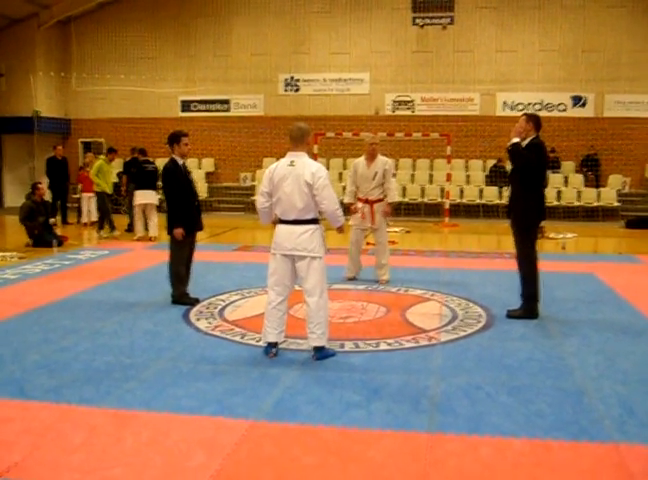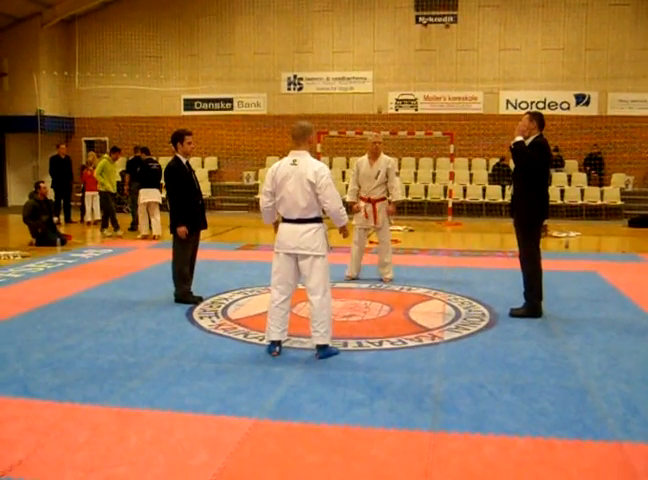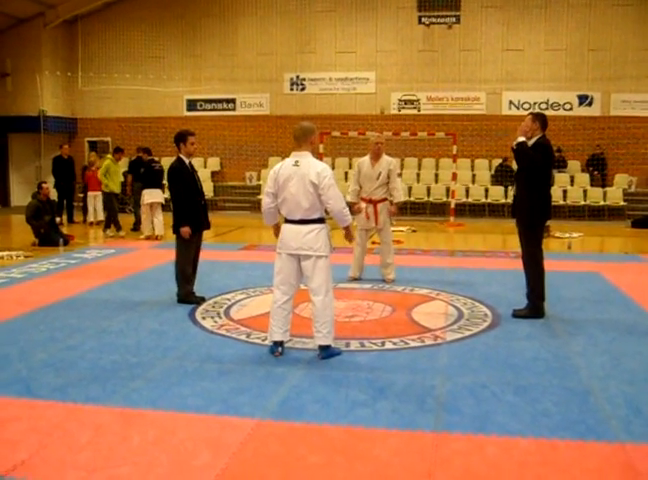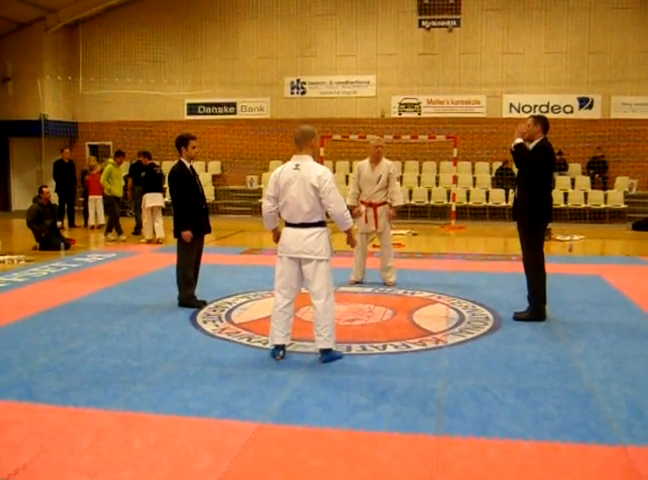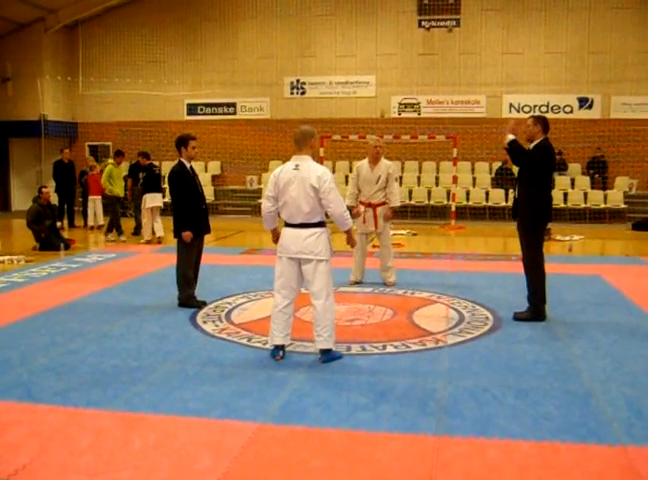
dt=0.1s
person 1, frame 1
left shoulder: (273, 169)
right shoulder: (315, 169)
left elbow: (262, 203)
right elbow: (329, 205)
right wrist: (339, 224)
left hip: (283, 234)
right hip: (308, 235)
left knee: (277, 290)
right knee: (315, 292)
left ankle: (271, 343)
right ankle: (318, 346)
person 1, frame 2
left shoulder: (276, 168)
right shoulder: (318, 168)
left elbow: (266, 203)
right elbow: (332, 203)
left wrist: (274, 222)
right wrist: (343, 226)
left hip: (286, 233)
right hip: (311, 234)
left knee: (280, 289)
right knee: (318, 291)
left ankle: (275, 341)
right ankle: (322, 344)
person 1, frame 3
left shoulder: (278, 169)
right shoulder: (320, 169)
left elbow: (267, 204)
right elbow: (335, 204)
left wrist: (275, 226)
right wrist: (347, 227)
left hip: (288, 234)
right hip: (314, 234)
left knee: (282, 289)
right knee: (320, 291)
left ankle: (277, 342)
right ankle: (324, 345)
person 1, frame 4
left shoulder: (279, 172)
right shoulder: (321, 172)
left elbow: (268, 207)
right elbow: (336, 207)
left wrist: (274, 230)
right wrist: (349, 232)
left hip: (289, 237)
right hip: (315, 238)
left knee: (284, 293)
right knee: (321, 295)
left ankle: (278, 345)
right ankle: (325, 348)
person 1, frame 5
left shoulder: (279, 172)
right shoulder: (321, 172)
left elbow: (268, 208)
right elbow: (336, 207)
left wrist: (273, 231)
right wrist: (349, 233)
left hip: (288, 237)
right hip: (314, 238)
left knee: (283, 294)
right knee: (321, 295)
left ankle: (278, 346)
right ankle: (325, 348)
person 2, frame 1
left shoulder: (536, 146)
right shoulder: (530, 146)
left elbow: (522, 164)
right elbow: (517, 163)
left wrist: (515, 140)
right wrist: (514, 143)
left hip: (528, 210)
right hip: (523, 209)
left knee: (526, 258)
right knee: (525, 257)
left ankle: (530, 307)
right ankle: (529, 304)
person 2, frame 2
left shoulder: (539, 145)
right shoulder: (533, 145)
left elbow: (525, 162)
right elbow: (520, 162)
left wrist: (519, 139)
right wrist: (517, 142)
left hip: (531, 209)
right hip: (527, 207)
left knee: (530, 256)
right knee: (528, 256)
left ankle: (533, 306)
right ankle: (532, 303)
person 2, frame 3
left shoulder: (542, 146)
right shoulder: (536, 145)
left elbow: (527, 163)
right elbow: (523, 162)
left wrist: (521, 139)
right wrist: (519, 143)
left hip: (533, 209)
right hip: (529, 208)
left knee: (532, 257)
right knee: (531, 257)
left ankle: (536, 306)
right ankle: (534, 304)
person 2, frame 4
left shoulder: (543, 149)
right shoulder: (538, 148)
left elbow: (526, 163)
right elbow: (523, 164)
left wrist: (518, 140)
right wrist: (517, 143)
left hip: (534, 212)
right hip: (530, 210)
left knee: (533, 260)
right knee: (532, 260)
left ankle: (537, 309)
right ankle: (536, 306)
person 2, frame 5
left shoulder: (544, 148)
right shoulder: (538, 148)
left elbow: (523, 161)
right elbow: (521, 161)
left wrist: (511, 137)
right wrist: (511, 141)
left hip: (534, 212)
right hip: (530, 210)
left knee: (533, 260)
right knee: (532, 260)
left ankle: (537, 309)
right ankle: (536, 307)
person 3, frame 1
left shoulder: (182, 167)
right shoulder: (170, 169)
right elbow: (171, 200)
left wrist: (195, 220)
right wrist: (176, 225)
left hip: (189, 222)
right hip: (180, 223)
left knee: (186, 260)
right knee: (178, 260)
left ankle: (182, 292)
right ankle: (178, 294)
person 3, frame 2
left shoulder: (186, 165)
right shoulder: (173, 168)
right elbow: (174, 199)
left wrist: (199, 218)
right wrist: (179, 224)
left hip: (193, 220)
right hip: (183, 222)
left knee: (190, 259)
right knee: (182, 259)
left ankle: (186, 291)
right ankle: (182, 293)
person 3, frame 3
left shoulder: (189, 166)
right shoulder: (176, 168)
right elbow: (178, 199)
left wrist: (202, 219)
right wrist: (183, 224)
left hip: (195, 221)
right hip: (186, 222)
left knee: (193, 259)
right knee: (185, 259)
left ankle: (188, 291)
right ankle: (184, 294)
person 3, frame 4
left shoulder: (190, 170)
right shoulder: (177, 172)
right elbow: (179, 203)
left wrist: (202, 223)
right wrist: (184, 228)
left hip: (197, 224)
right hip: (188, 226)
left knee: (194, 263)
right knee: (186, 263)
left ankle: (189, 295)
right ankle: (185, 297)
person 3, frame 5
left shoulder: (190, 170)
right shoulder: (177, 172)
right elbow: (179, 203)
left wrist: (202, 224)
right wrist: (184, 228)
left hip: (197, 225)
right hip: (188, 227)
left knee: (194, 263)
right knee: (186, 263)
left ankle: (189, 295)
right ankle: (185, 298)
person 4, frame 1
left shoulder: (386, 162)
right shoulder: (357, 163)
left elbow: (390, 185)
right elbow: (351, 185)
left wrist: (389, 204)
right wrist: (351, 203)
left hip: (378, 206)
right hip: (361, 206)
left knee: (381, 242)
right knee: (355, 240)
left ankle: (382, 275)
right ankle: (352, 272)
person 4, frame 2
left shoulder: (388, 162)
right shoulder: (360, 162)
left elbow: (394, 183)
right elbow: (353, 184)
left wrist: (393, 203)
right wrist: (353, 202)
left hip: (381, 205)
right hip: (363, 205)
left knee: (384, 241)
right knee: (358, 240)
left ankle: (386, 273)
right ankle: (353, 272)
person 4, frame 3
left shoulder: (390, 162)
right shoulder: (361, 163)
left elbow: (395, 184)
right elbow: (354, 184)
left wrist: (395, 204)
right wrist: (354, 203)
left hip: (382, 206)
right hip: (364, 206)
left knee: (386, 241)
right knee: (360, 241)
left ankle: (388, 274)
right ankle: (355, 273)
person 4, frame 4
left shoulder: (389, 166)
right shoulder: (361, 166)
left elbow: (394, 188)
right elbow: (354, 188)
left wrist: (393, 208)
right wrist: (354, 206)
left hip: (382, 209)
right hip: (364, 209)
left knee: (386, 245)
right knee: (360, 245)
left ankle: (389, 277)
right ankle: (357, 276)
person 4, frame 5
left shoulder: (388, 166)
right shoulder: (359, 166)
left elbow: (392, 189)
right elbow: (353, 188)
left wrist: (390, 208)
right wrist: (353, 206)
left hip: (381, 210)
right hip: (363, 210)
left knee: (385, 245)
right knee: (360, 245)
left ankle: (388, 277)
right ankle: (356, 276)
